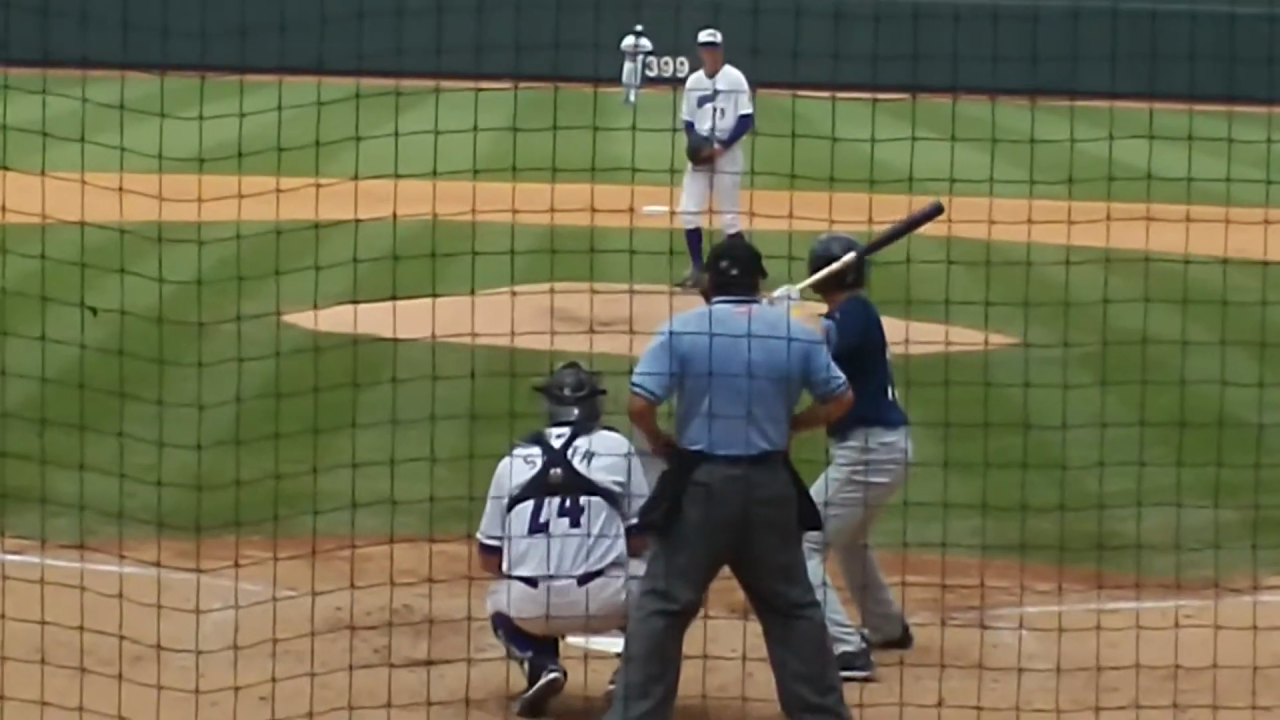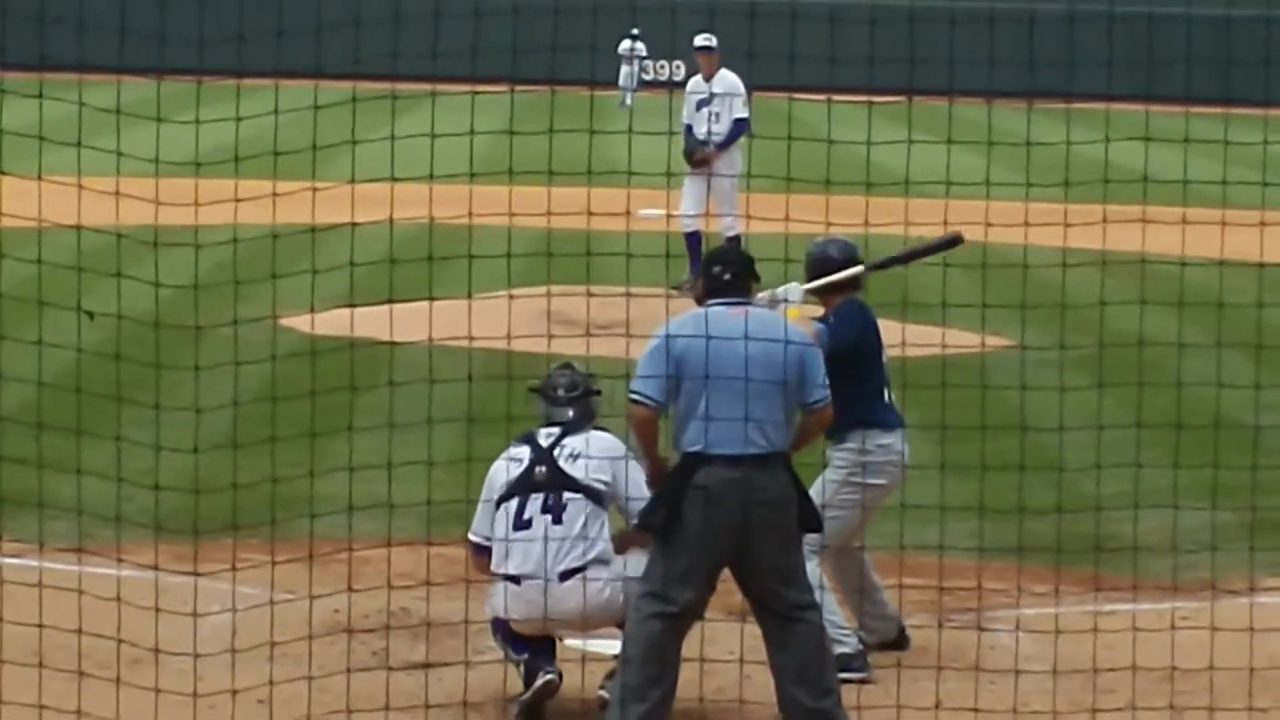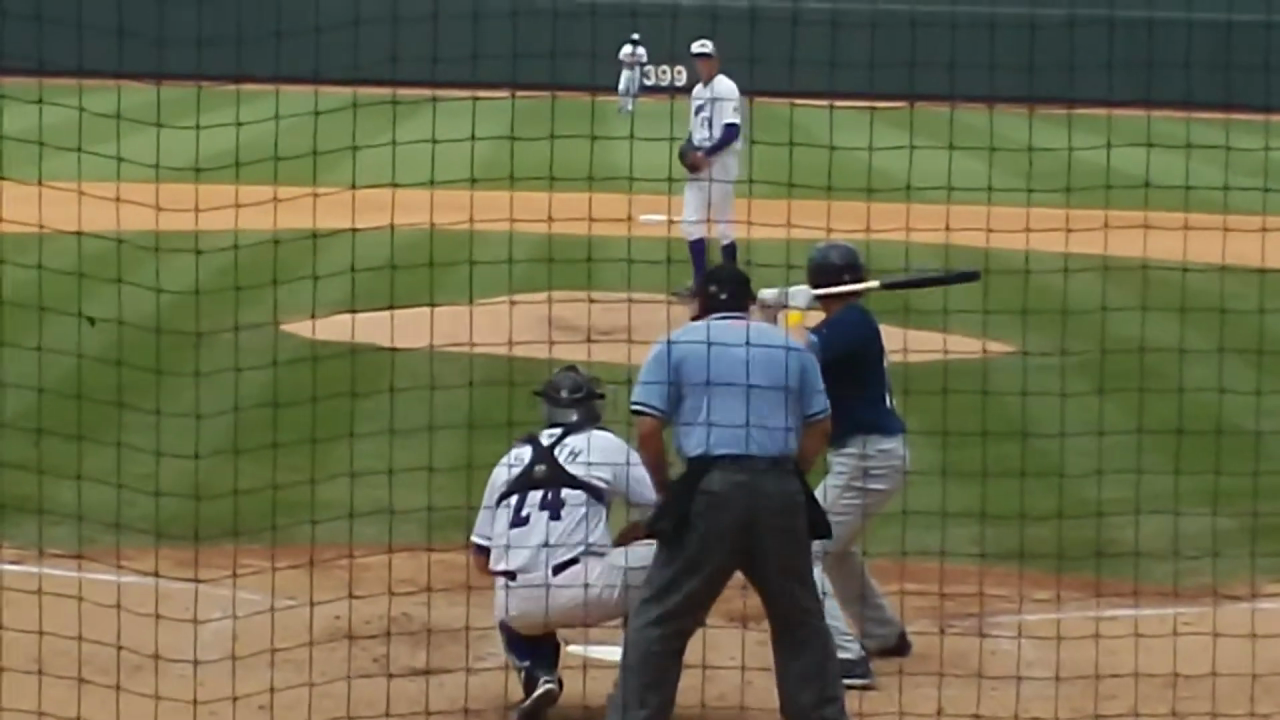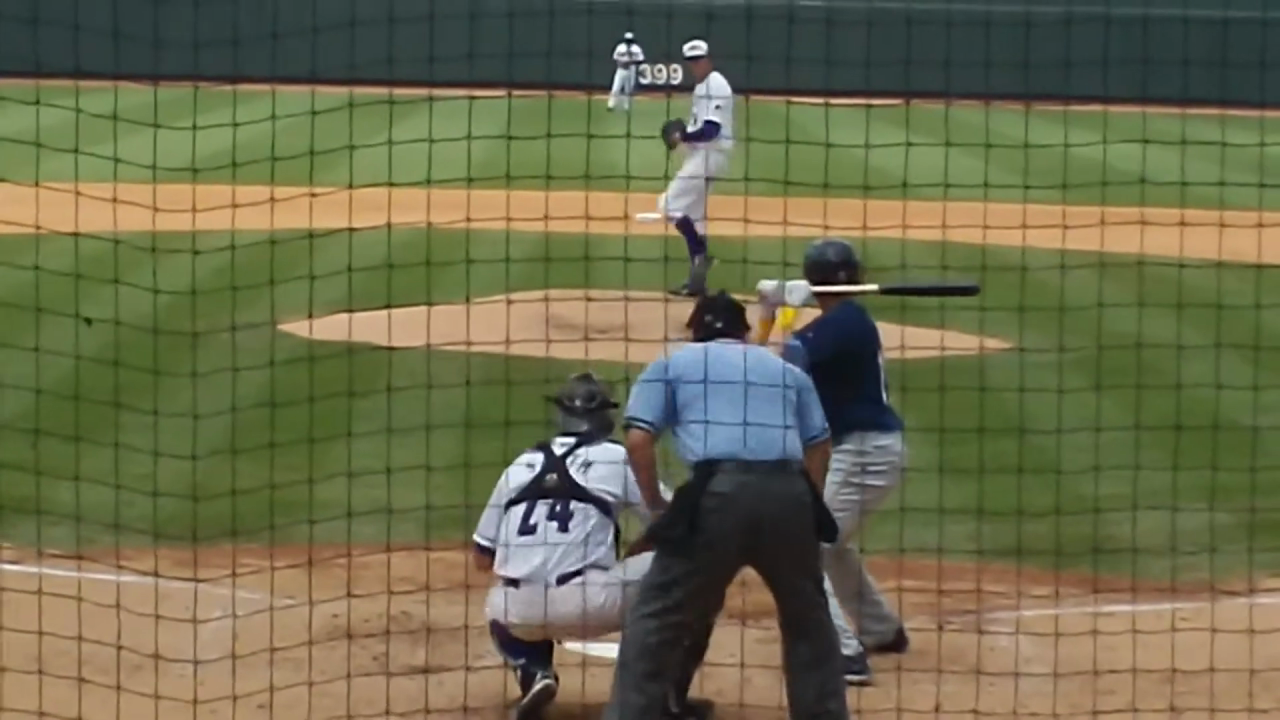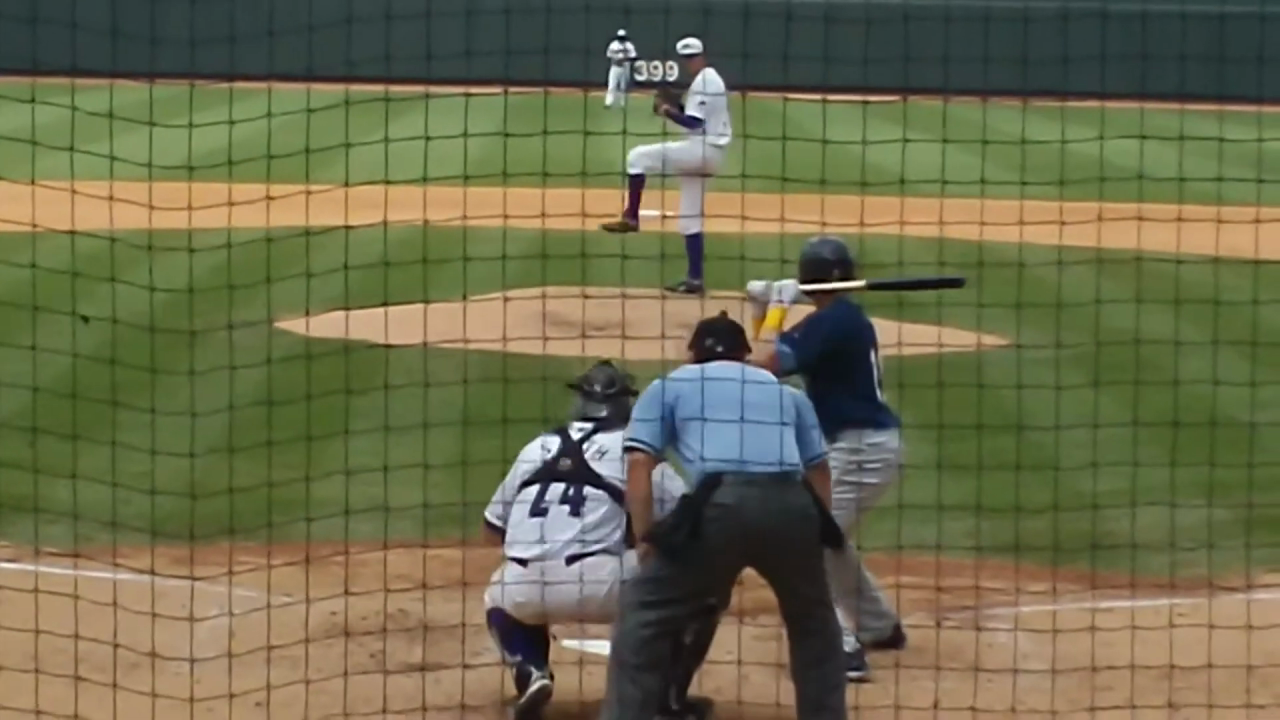
dt=0.2s
person 1, frame 1
left shoulder: (681, 329)
right shoulder: (800, 334)
left elbow: (640, 406)
right elbow: (839, 402)
left wrist: (664, 445)
left hip: (703, 482)
right hip: (772, 484)
left knee: (662, 605)
right knee: (793, 606)
person 1, frame 2
left shoulder: (676, 333)
right shoulder: (795, 337)
left elbow: (642, 416)
right elbow: (819, 415)
left wrist: (658, 478)
left hip: (704, 483)
right hip: (772, 485)
left knee: (659, 608)
right knee: (793, 609)
person 1, frame 3
left shoulder: (674, 346)
right shoulder: (793, 348)
left elbow: (646, 428)
right elbow: (818, 429)
left wrist: (667, 490)
left hip: (711, 489)
right hip: (780, 490)
left knee: (660, 616)
right knee: (800, 618)
person 1, frame 4
left shoulder: (670, 364)
right shoulder: (787, 369)
left elbow: (638, 440)
right elbow: (818, 450)
left wrist: (657, 512)
left hip: (719, 492)
right hip: (787, 492)
left knee: (655, 614)
right knee: (808, 616)
person 1, frame 5
left shoulder: (668, 387)
right shoulder: (787, 392)
left elbow: (639, 463)
right elbow: (819, 470)
left wrist: (645, 544)
right wrist: (812, 532)
left hip: (723, 504)
right hip: (791, 504)
left knee: (644, 608)
right knee: (813, 615)
person 2, frame 1
left shoulder: (853, 314)
right shoulder: (858, 313)
left hip: (867, 449)
right hip: (880, 444)
left knee: (804, 542)
right knee: (848, 536)
left ankle: (850, 651)
right ankle: (888, 627)
person 2, frame 2
left shoulder: (848, 317)
right shoulder: (853, 316)
left hip: (863, 451)
right hip: (874, 446)
left knee: (803, 545)
right knee: (841, 541)
left ankle: (847, 652)
right ankle: (885, 630)
person 2, frame 3
left shoulder: (850, 325)
right shoulder: (854, 323)
left hip: (865, 457)
right hip: (873, 452)
right knee: (837, 546)
left ankle: (850, 658)
right ankle: (886, 634)
person 2, frame 4
left shoulder: (840, 322)
right shoulder: (851, 320)
right elbow: (788, 359)
left hip: (862, 453)
right hip: (873, 448)
right knee: (832, 543)
left ankle: (847, 655)
right ankle: (883, 630)
person 2, frame 5
left shoulder: (830, 320)
right shoulder: (851, 318)
left elbow: (767, 364)
right elbow: (783, 364)
left wrist: (777, 309)
left hip: (858, 450)
right hip: (871, 445)
left ankle: (844, 652)
right ankle: (880, 627)
person 3, frame 1
left shoulder: (514, 459)
right shoulder: (613, 445)
left elbow: (490, 559)
right elbow: (645, 532)
left hip: (529, 606)
right hip: (602, 599)
left knee: (501, 601)
left ankle: (541, 666)
person 3, frame 2
left shoulder: (508, 458)
right shoulder: (604, 444)
left elbow: (481, 559)
left hip: (520, 605)
right hip: (587, 594)
left ankle: (537, 669)
person 3, frame 3
left shoulder: (511, 459)
right shoulder: (606, 445)
left elbow: (482, 558)
right wrist: (615, 546)
left hip: (520, 603)
right hip: (582, 590)
left ankle: (537, 675)
person 3, frame 4
left shoulder: (521, 464)
right shoulder: (616, 457)
left elbow: (482, 556)
right wrist: (622, 550)
left hip: (520, 610)
right hip: (589, 601)
left knee: (499, 606)
left ankle: (533, 673)
person 3, frame 5
left shoulder: (537, 448)
left elbow: (493, 527)
left hip: (524, 587)
right hip: (593, 583)
left knee: (501, 599)
left ankle: (531, 672)
person 4, frame 1
left shoulder: (735, 78)
right shoulder: (693, 80)
left elbow: (746, 120)
left wrist: (723, 146)
left hip: (727, 154)
left knee: (729, 216)
right knee: (688, 211)
right ankle: (697, 269)
person 4, frame 2
left shoulder: (731, 82)
right shoulder: (693, 84)
left elbow: (742, 124)
left wrist: (717, 148)
left hip: (726, 157)
left knee: (728, 218)
right knee: (689, 214)
right ankle: (695, 273)
person 4, frame 3
left shoulder: (725, 88)
right shoulder: (697, 91)
left elbow: (732, 131)
left wrist: (705, 154)
right wrist: (695, 153)
left hip: (720, 163)
right hip: (702, 163)
left knee: (720, 225)
right knee: (691, 223)
right ankle: (700, 282)
person 4, frame 4
left shoulder: (714, 85)
right shoulder: (701, 86)
left elbow: (712, 129)
left wrist: (684, 137)
right wrist: (685, 135)
left hip: (708, 155)
right hip: (702, 155)
left knee: (670, 207)
right knee: (693, 216)
left ankle: (701, 254)
right ankle: (697, 280)
person 4, frame 5
left shoulder: (704, 81)
right shoulder: (714, 80)
left elbow: (693, 122)
left wrist: (668, 112)
right wrist: (675, 110)
left hip: (701, 150)
right hip: (710, 153)
left knee: (639, 157)
right knee: (690, 216)
left ankle: (630, 217)
right ankle: (695, 278)
